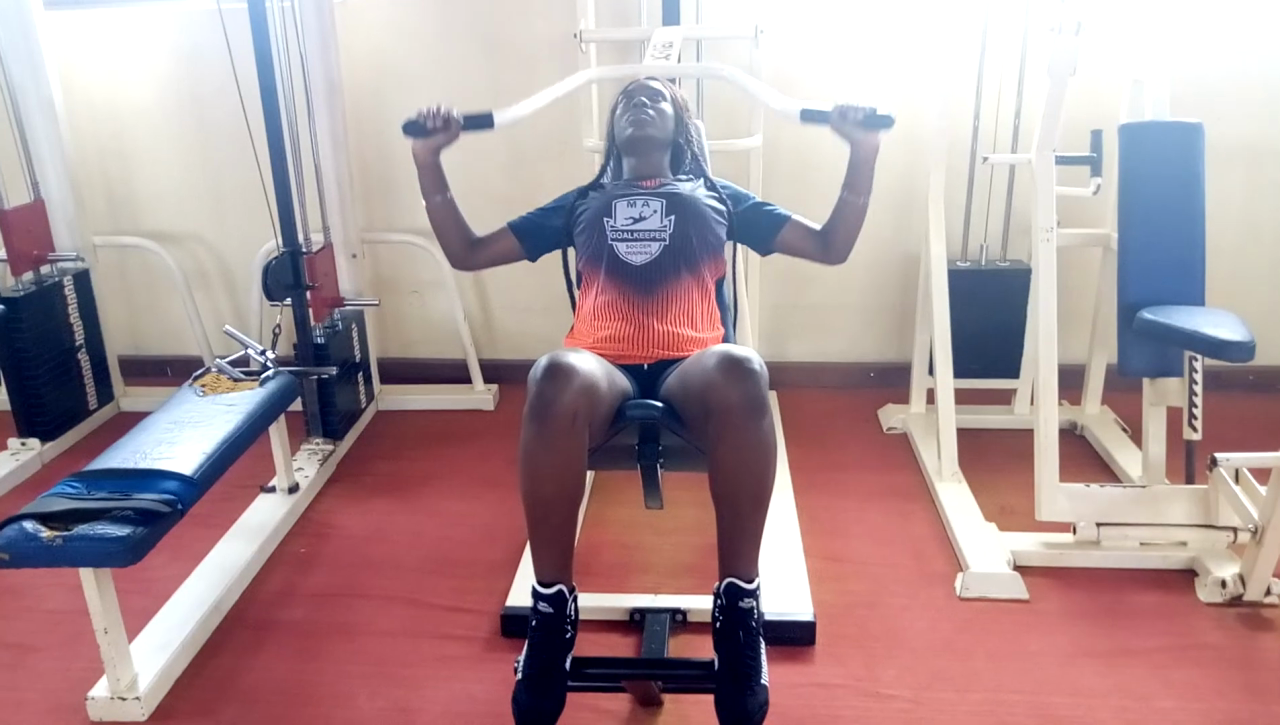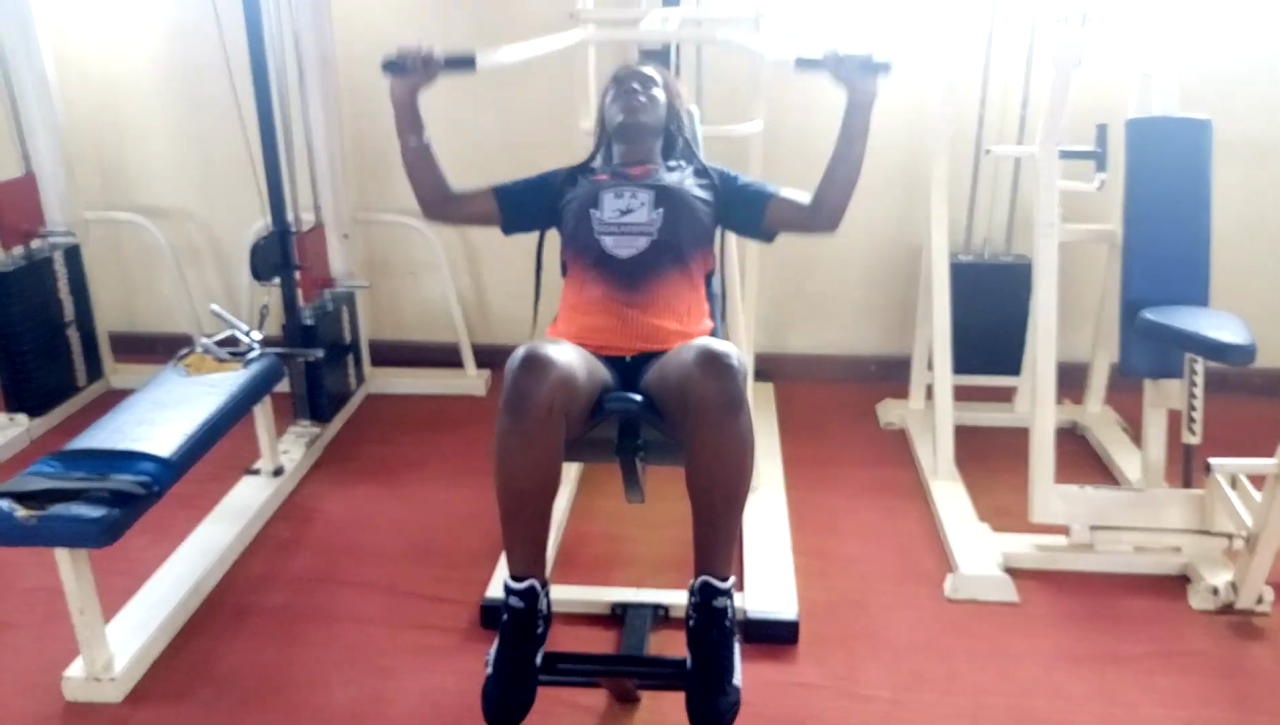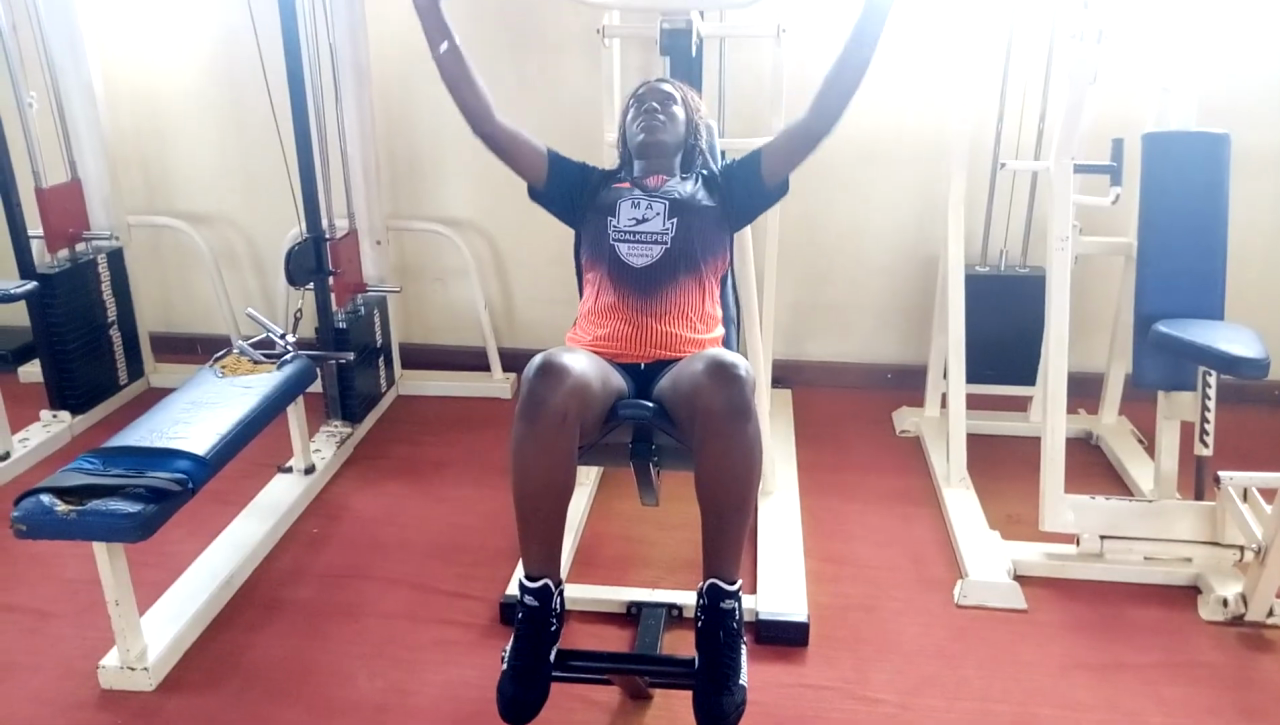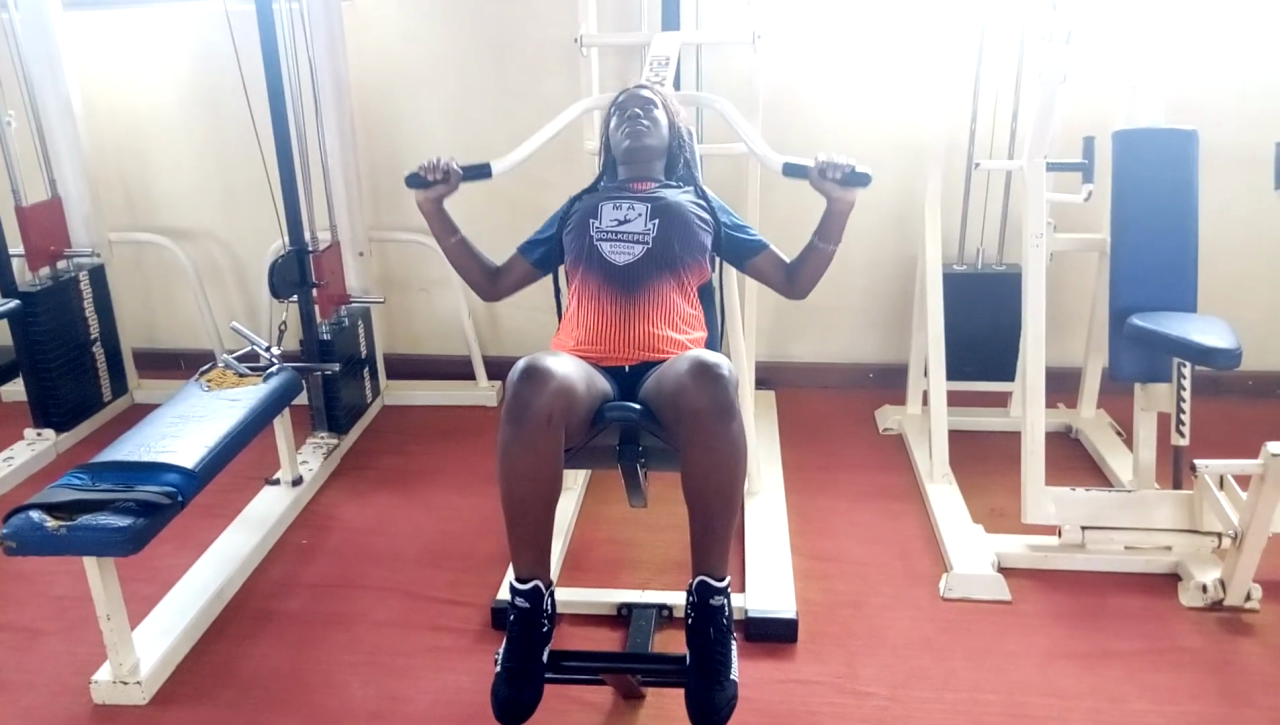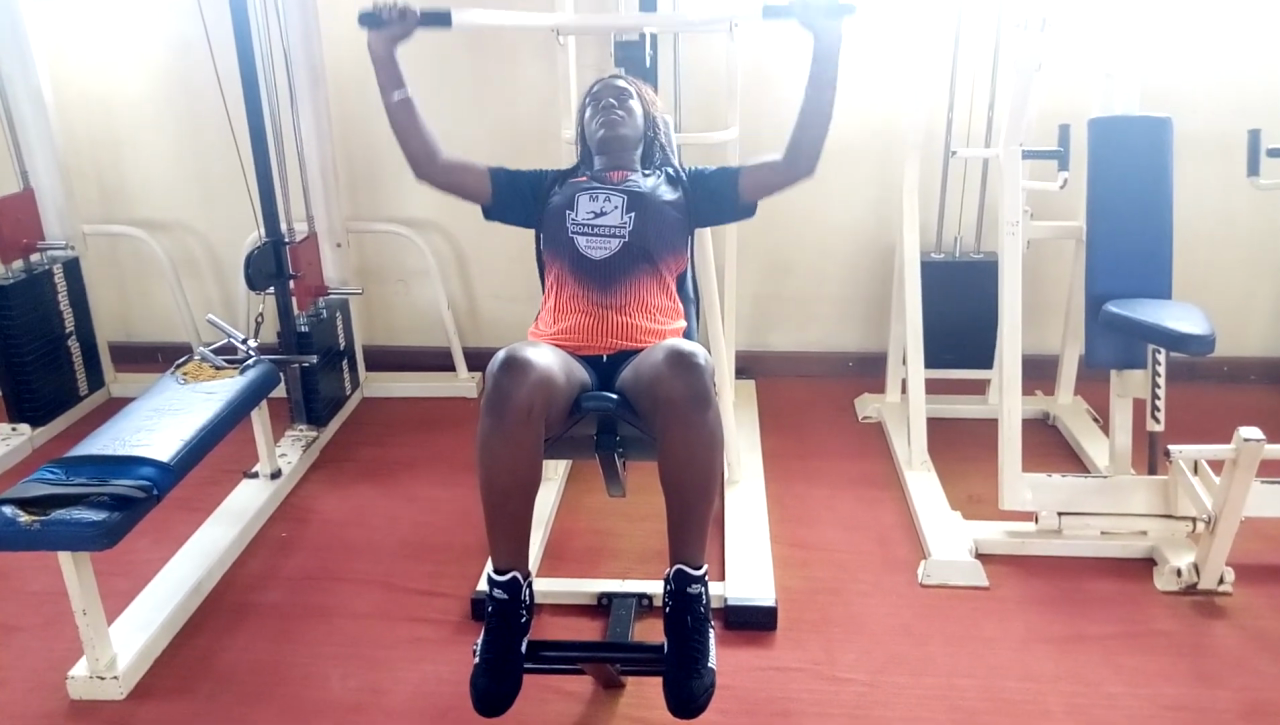
dt=1s
person 1, frame 1
left shoulder: (716, 195)
right shoulder: (582, 202)
left elbow: (831, 247)
right elbow: (468, 253)
left wrist: (863, 158)
right wrist: (429, 166)
left hip: (691, 366)
right hip: (601, 366)
left knee: (741, 371)
right knee: (557, 376)
left ankle: (738, 602)
right ankle: (552, 608)
person 1, frame 2
left shoulder: (705, 182)
right shoulder: (568, 185)
left elbow: (824, 214)
right elbow: (439, 203)
left wrist: (859, 101)
right wrist: (405, 99)
left hip: (675, 355)
right hip: (583, 354)
left knee: (718, 366)
right knee: (532, 369)
left ankle: (713, 600)
right ankle: (525, 598)
person 1, frame 3
left shoulder: (720, 190)
right shoulder: (589, 190)
left elbow: (818, 123)
right elbow: (486, 124)
left hip: (687, 366)
right hip: (599, 364)
left knee: (729, 378)
right knee: (548, 377)
left ankle: (721, 605)
right ankle: (540, 599)
person 1, frame 4
left shoulder: (701, 205)
right shoulder: (579, 207)
left elbow: (799, 280)
right elbow: (487, 282)
left wrist: (836, 204)
right wrist: (437, 203)
left hip: (671, 369)
right hip: (584, 368)
left knee: (711, 377)
right knee: (533, 378)
left ankle: (710, 603)
right ankle: (530, 604)
person 1, frame 5
left shoulder: (683, 187)
right shoulder: (549, 189)
left elbow: (797, 164)
right elbow: (431, 166)
right wrist: (386, 62)
left hip: (650, 360)
right hip: (563, 359)
left knee: (687, 366)
right knee: (513, 372)
left ankle: (688, 595)
right ankle: (508, 595)
